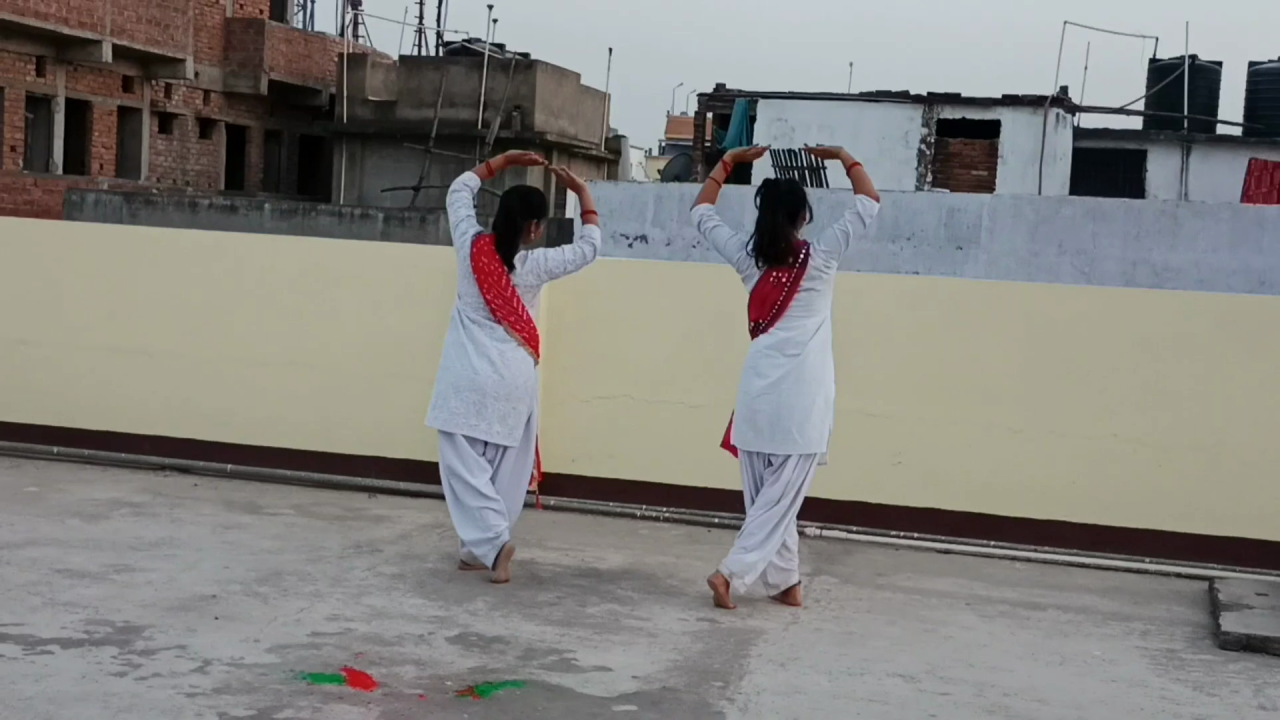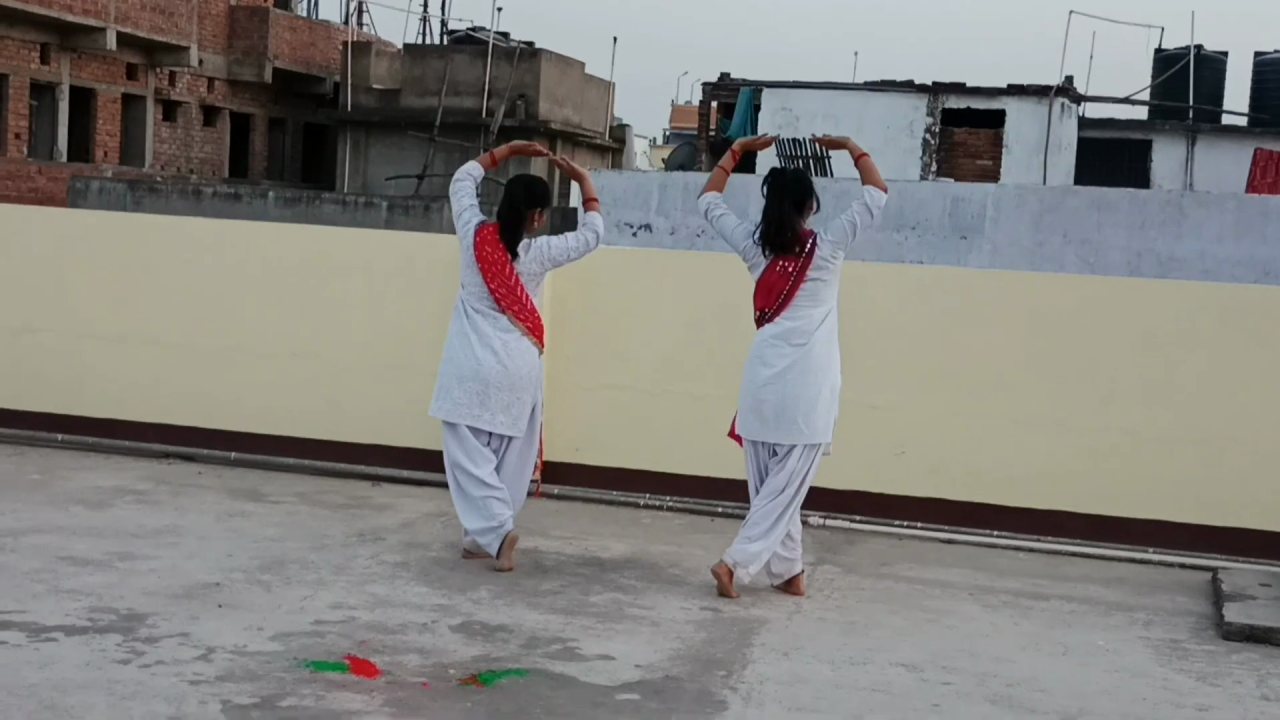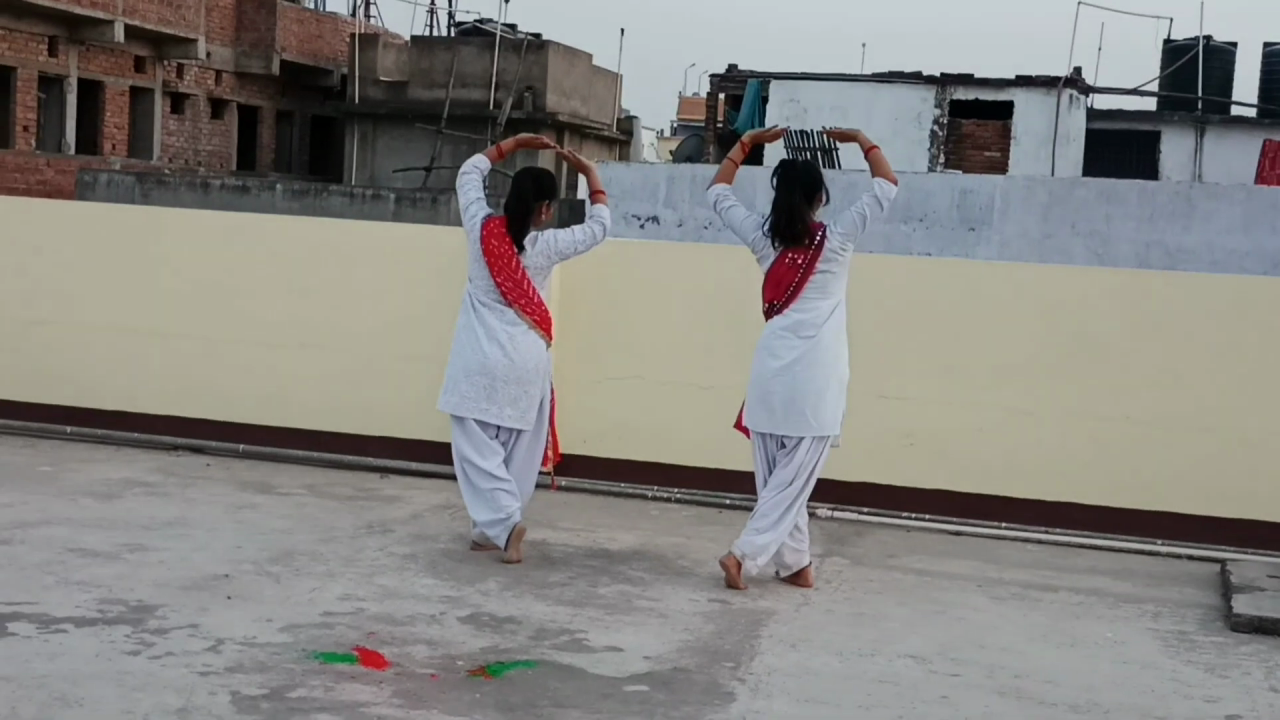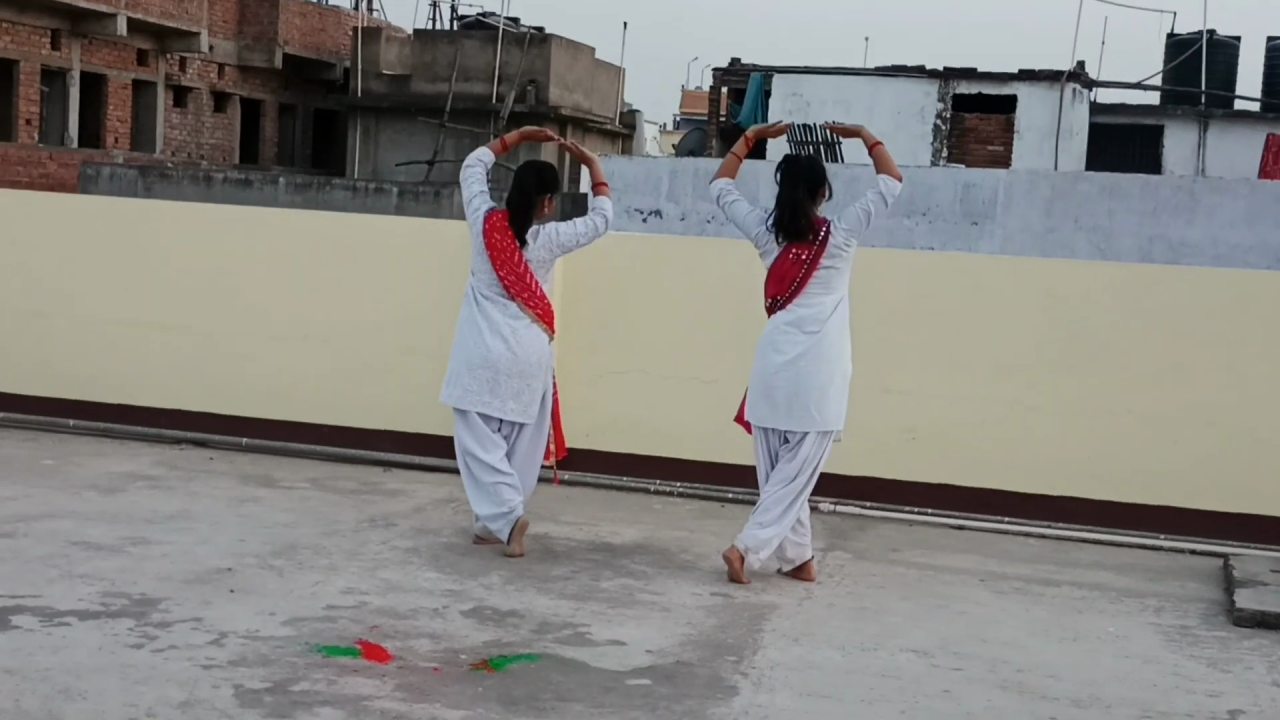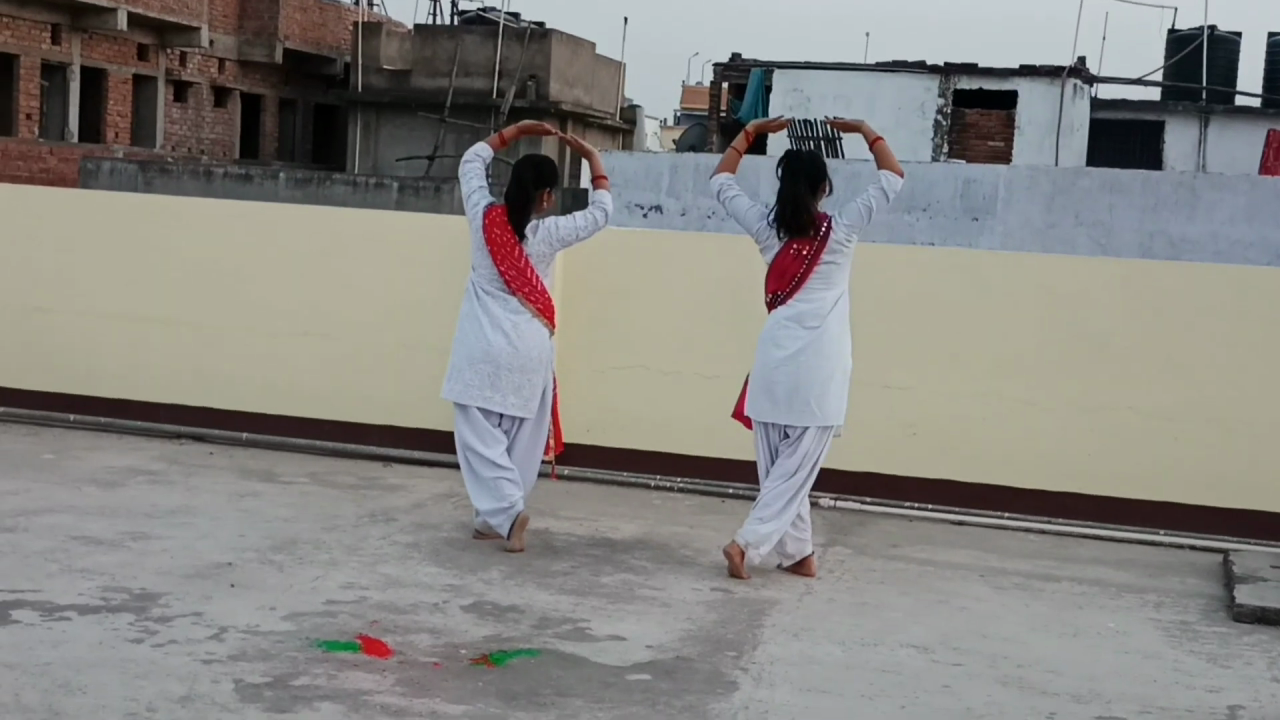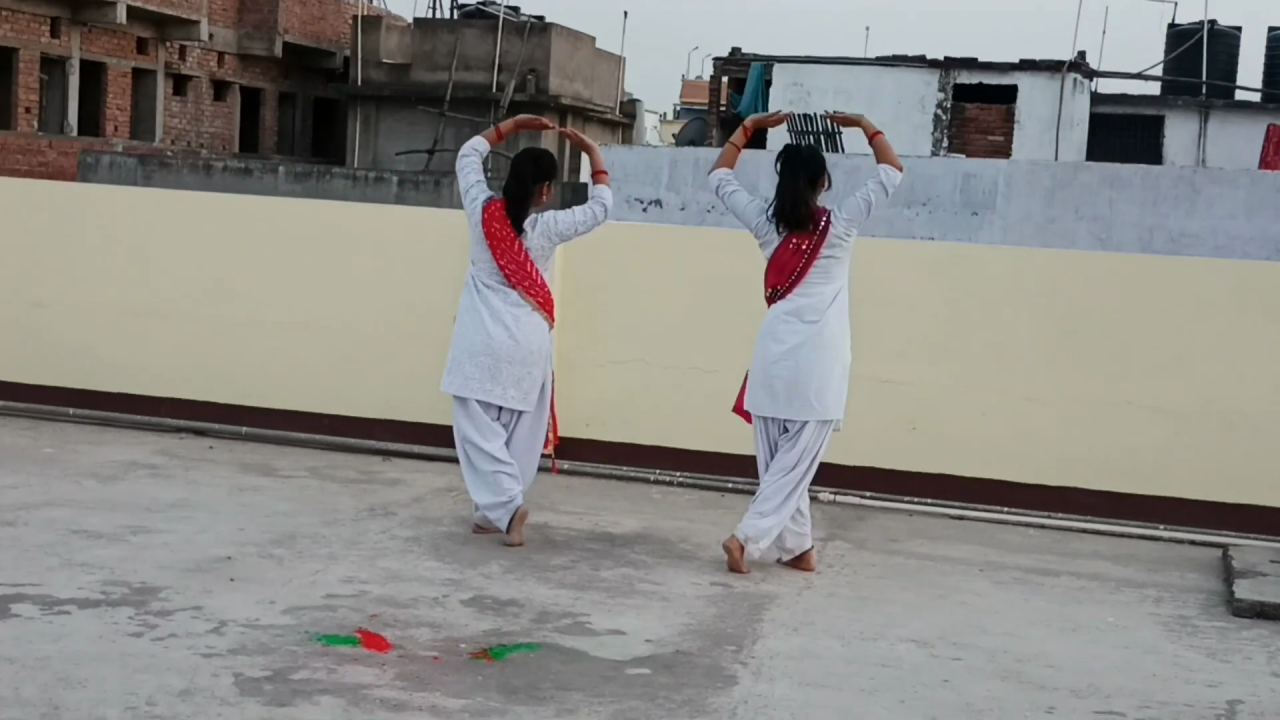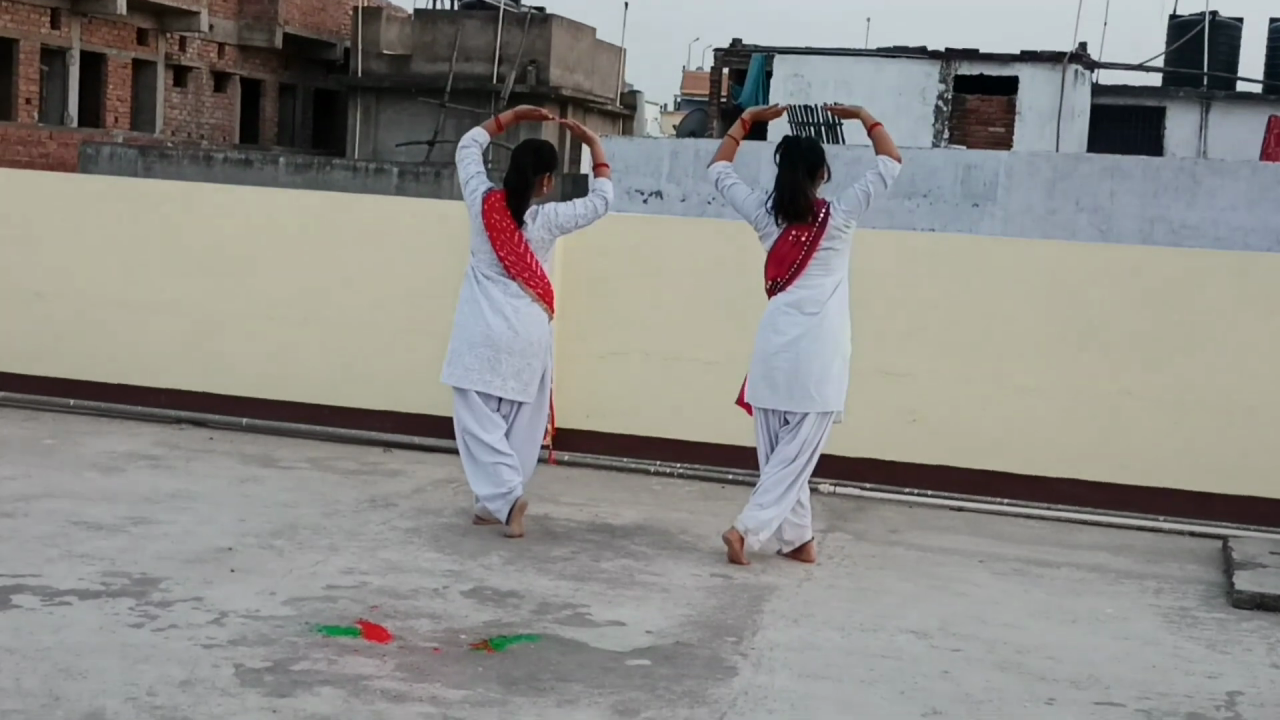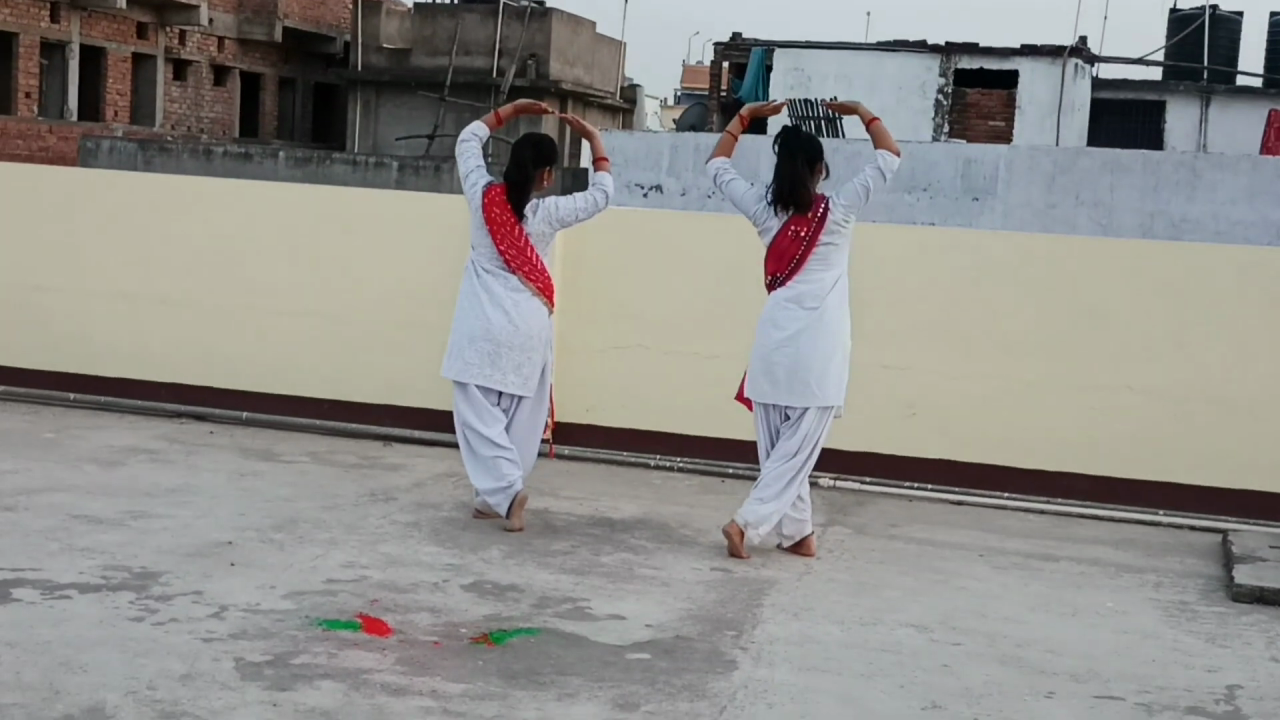
dt=0.2s
person 1, frame 1
left shoulder: (748, 257)
right shoulder: (821, 257)
left elbow: (702, 212)
right elbow: (869, 202)
left wrist: (728, 160)
right wrist: (844, 157)
left hip: (759, 389)
right hip: (802, 395)
left knee: (764, 495)
right knee: (782, 496)
left ankle: (783, 581)
right ankle: (733, 572)
person 1, frame 2
left shoulder: (755, 246)
right shoulder: (827, 247)
left elbow: (709, 200)
right elbow: (877, 193)
left wrist: (737, 150)
right wrist: (852, 148)
left hip: (764, 378)
right hip: (808, 384)
left knee: (769, 484)
right knee: (787, 485)
left ankle: (787, 571)
right ankle: (737, 562)
person 1, frame 3
left shoulder: (763, 238)
right shoulder: (837, 240)
left elbow: (718, 192)
right elbow: (887, 186)
left wrist: (747, 142)
right wrist: (862, 140)
left hip: (773, 369)
right hip: (816, 375)
left knee: (776, 476)
right knee: (795, 477)
left ankle: (794, 563)
right ankle: (746, 554)
person 1, frame 4
left shoulder: (766, 233)
right shoulder: (840, 235)
left elbow: (721, 186)
right elbow: (891, 182)
left wrist: (750, 136)
right wrist: (865, 136)
left hip: (775, 365)
right hip: (819, 372)
left knee: (777, 471)
right knee: (797, 472)
left ankle: (796, 557)
right ankle: (748, 547)
person 1, frame 5
left shoulder: (766, 228)
right shoulder: (841, 231)
left elbow: (721, 181)
right elbow: (893, 178)
left wrist: (750, 131)
right wrist: (866, 131)
left hip: (775, 360)
right hip: (819, 367)
left knee: (778, 465)
right knee: (796, 467)
left ankle: (797, 552)
right ankle: (748, 542)
person 1, frame 6
left shoulder: (766, 223)
right shoulder: (840, 225)
left elbow: (720, 177)
right elbow: (892, 172)
left wrist: (748, 126)
right wrist: (865, 125)
left hip: (775, 354)
right hip: (818, 361)
left knee: (777, 460)
right knee: (797, 461)
left ankle: (796, 547)
right ankle: (748, 537)
person 1, frame 7
left shoulder: (765, 216)
right shoulder: (840, 217)
left elbow: (719, 170)
right elbow: (891, 163)
left wrist: (746, 119)
right wrist: (864, 117)
left hip: (776, 346)
right hip: (819, 353)
left knee: (777, 452)
right knee: (797, 454)
left ankle: (796, 538)
right ankle: (748, 529)
person 1, frame 8
left shoulder: (765, 210)
right shoulder: (839, 211)
left elbow: (717, 166)
right elbow: (890, 157)
left wrist: (744, 115)
right wrist: (862, 112)
left hip: (775, 342)
right hip: (819, 348)
left knee: (777, 447)
right knee: (797, 449)
left ankle: (796, 532)
right ankle: (748, 523)
person 2, frame 1
left shoulder: (472, 247)
right shoulder: (535, 265)
left elbow: (459, 190)
right elbow: (589, 246)
left wrist: (503, 160)
right wrist: (582, 192)
left hip: (468, 378)
right hip: (514, 379)
left knee: (465, 464)
right knee: (506, 470)
left ankle: (491, 542)
right ankle: (479, 547)
person 2, frame 2
left shoulder: (475, 236)
right shoulder: (539, 253)
left elbow: (463, 179)
right elbow: (592, 233)
left wrist: (507, 151)
right wrist: (583, 180)
left hip: (472, 367)
right hip: (518, 369)
left knee: (469, 454)
right knee: (509, 459)
left ankle: (494, 531)
right ankle: (483, 536)
person 2, frame 3
left shoulder: (482, 230)
right shoulder: (546, 246)
left elbow: (469, 172)
right elbow: (599, 226)
left wrist: (515, 143)
right wrist: (589, 172)
left hip: (480, 360)
right hip: (526, 362)
left knee: (477, 446)
right knee: (518, 452)
left ankle: (503, 523)
right ankle: (490, 529)
person 2, frame 4
left shoulder: (484, 222)
right shoulder: (548, 239)
left elbow: (473, 166)
right elbow: (601, 218)
left wrist: (518, 136)
right wrist: (592, 163)
left hip: (482, 353)
right hip: (528, 356)
left knee: (480, 440)
right knee: (521, 446)
left ankle: (506, 516)
right ankle: (493, 522)
person 2, frame 5
left shoulder: (484, 217)
right shoulder: (548, 233)
left elbow: (472, 161)
right elbow: (601, 212)
left wrist: (516, 131)
right wrist: (592, 157)
left hip: (483, 348)
right hip: (528, 351)
left knee: (480, 435)
right knee: (520, 441)
left ankle: (505, 512)
right ankle: (493, 517)
person 2, frame 6
left shoulder: (483, 211)
right shoulder: (547, 227)
left elbow: (468, 155)
right elbow: (600, 206)
left wrist: (513, 125)
right wrist: (592, 151)
left hip: (482, 341)
right hip: (528, 344)
left knee: (479, 428)
right knee: (519, 434)
left ankle: (504, 506)
right ankle: (494, 511)
person 2, frame 7
left shoulder: (483, 203)
right shoulder: (548, 219)
left elbow: (468, 146)
right elbow: (601, 200)
left wrist: (513, 115)
right wrist: (593, 143)
left hip: (482, 333)
right hip: (528, 335)
left knee: (479, 419)
right knee: (519, 425)
left ankle: (504, 497)
right ankle: (495, 502)
person 2, frame 8
left shoulder: (483, 196)
right shoulder: (548, 213)
left elbow: (468, 140)
right elbow: (601, 193)
left wrist: (513, 109)
right wrist: (593, 138)
left hip: (482, 327)
right hip: (528, 328)
left knee: (479, 413)
right knee: (520, 419)
left ankle: (504, 490)
right ankle: (494, 496)
